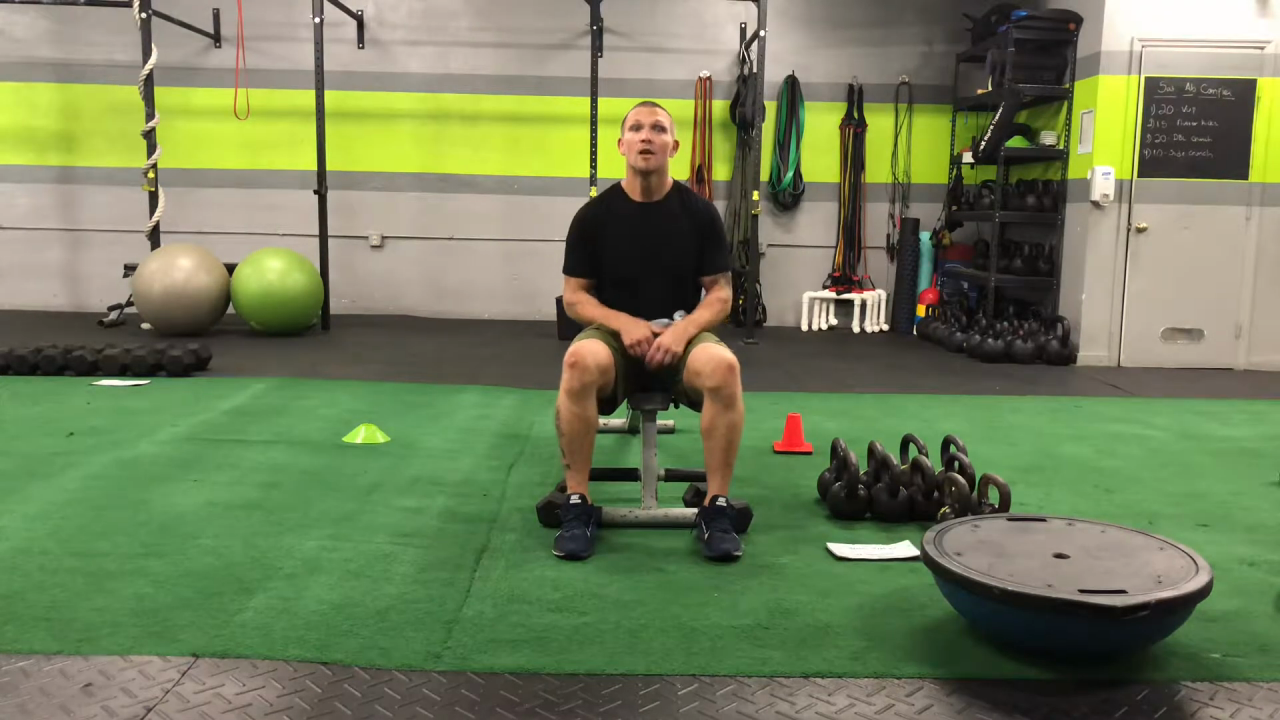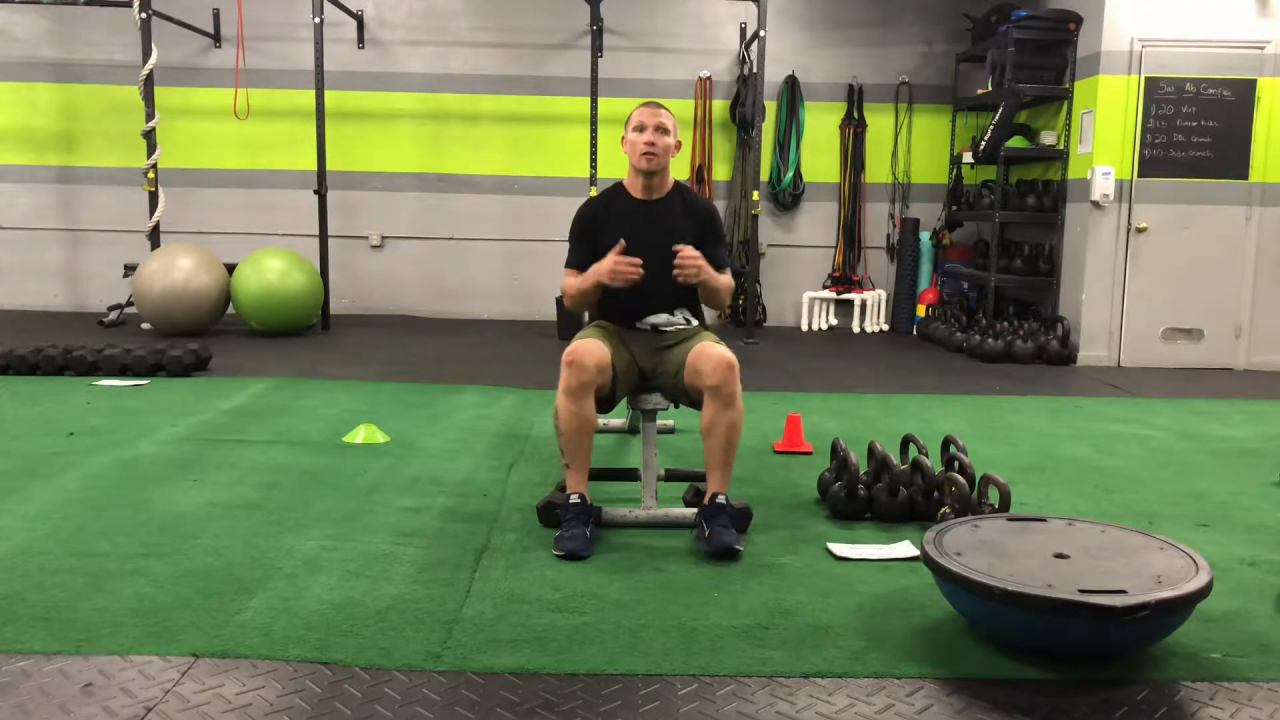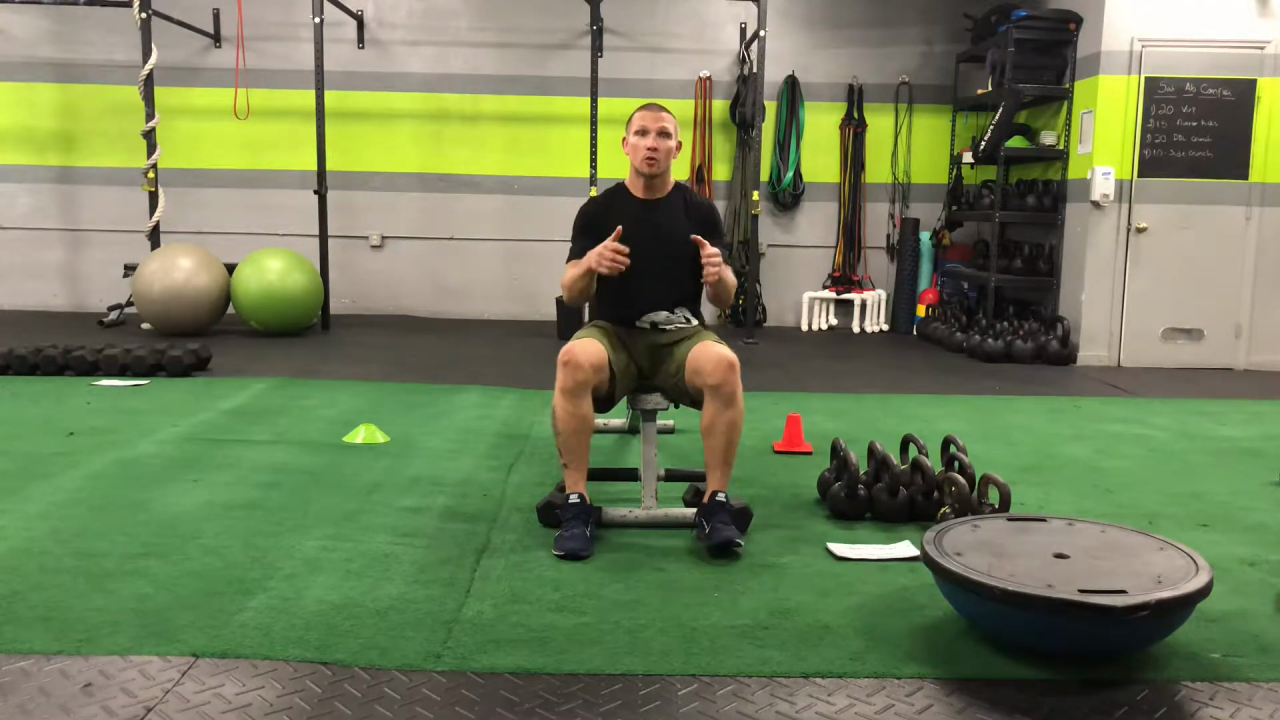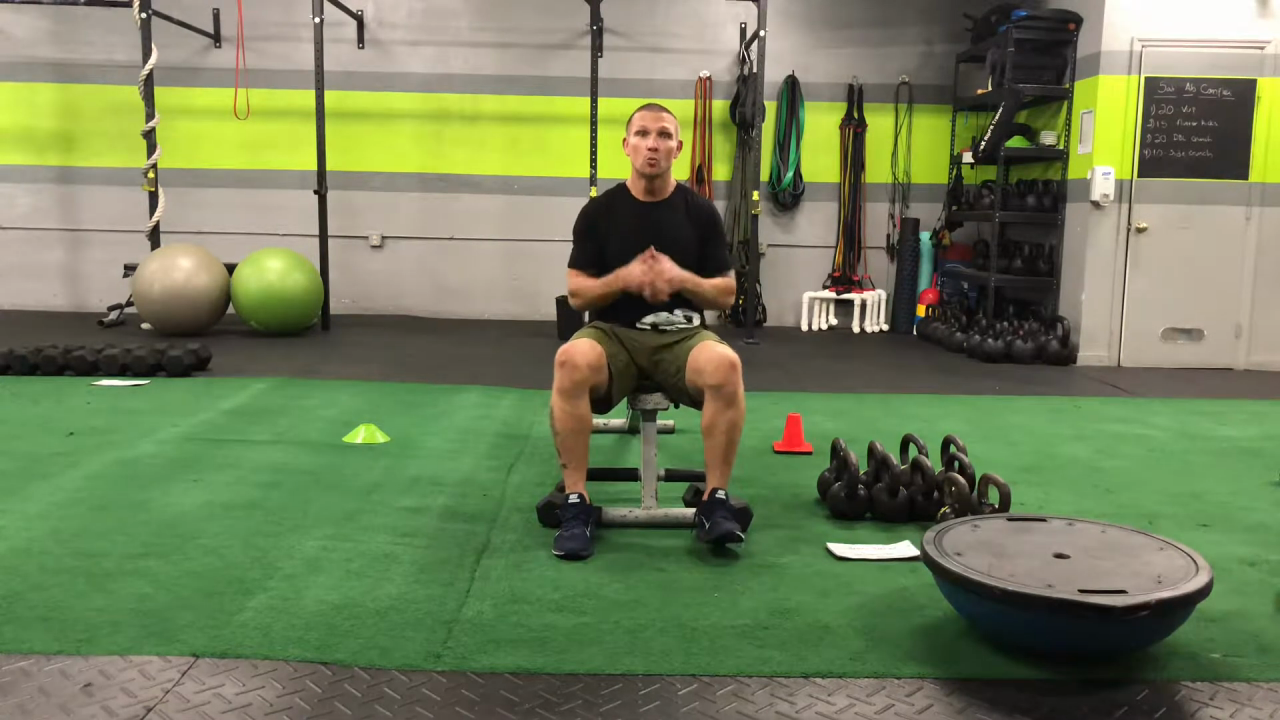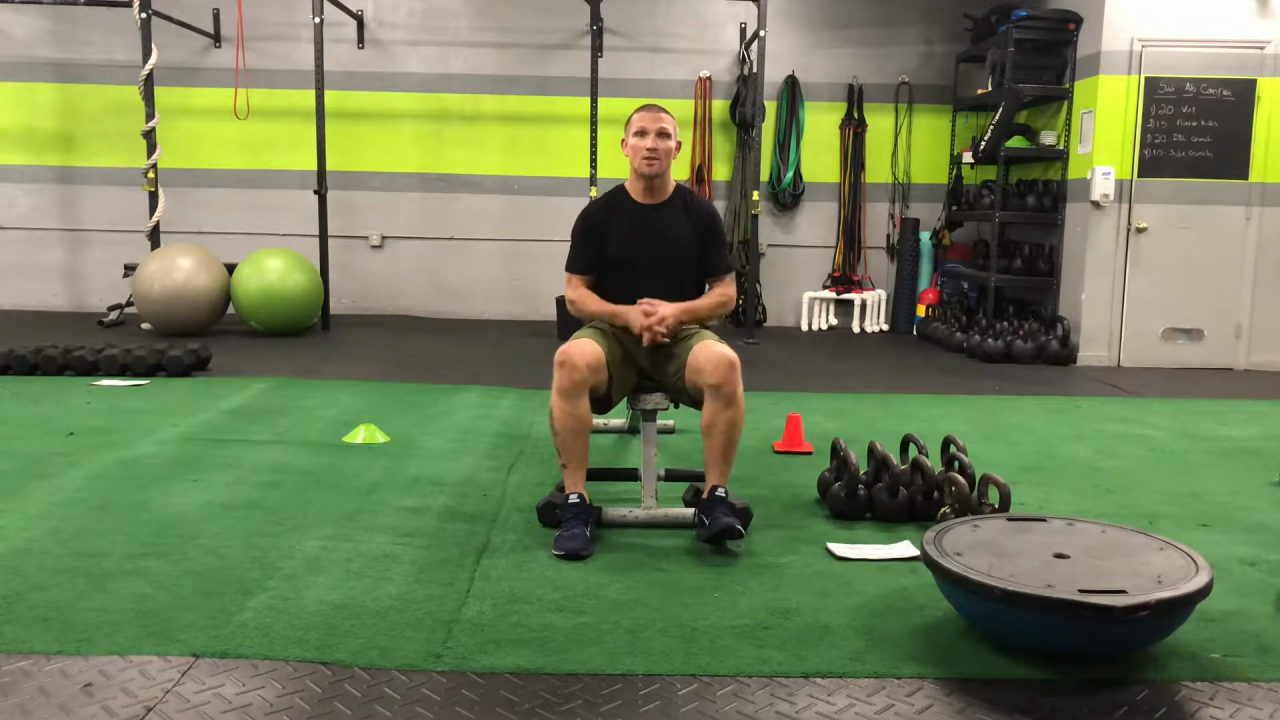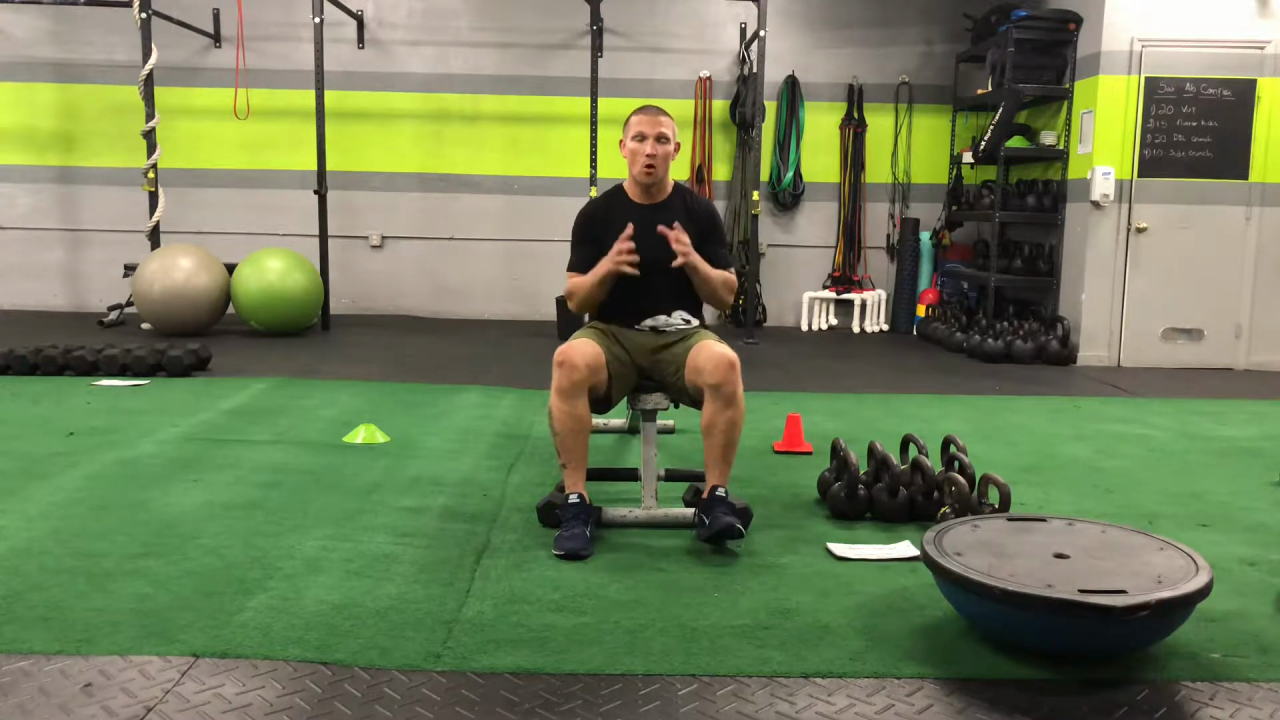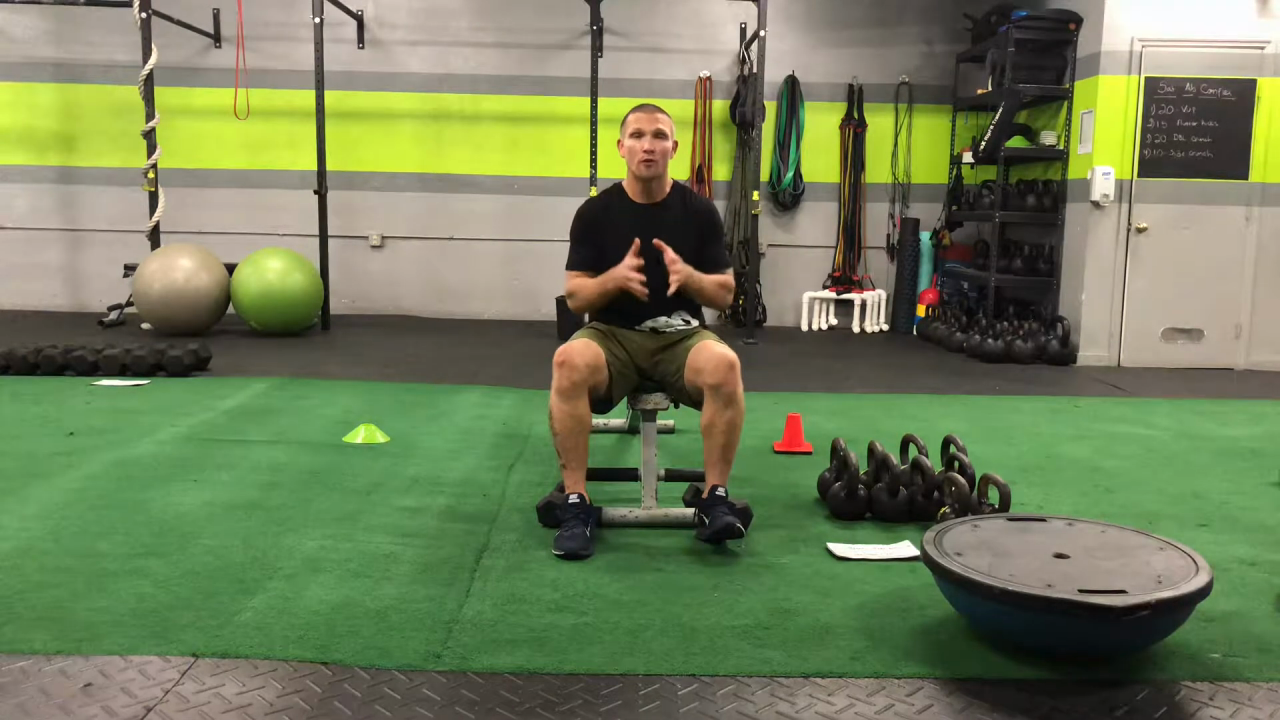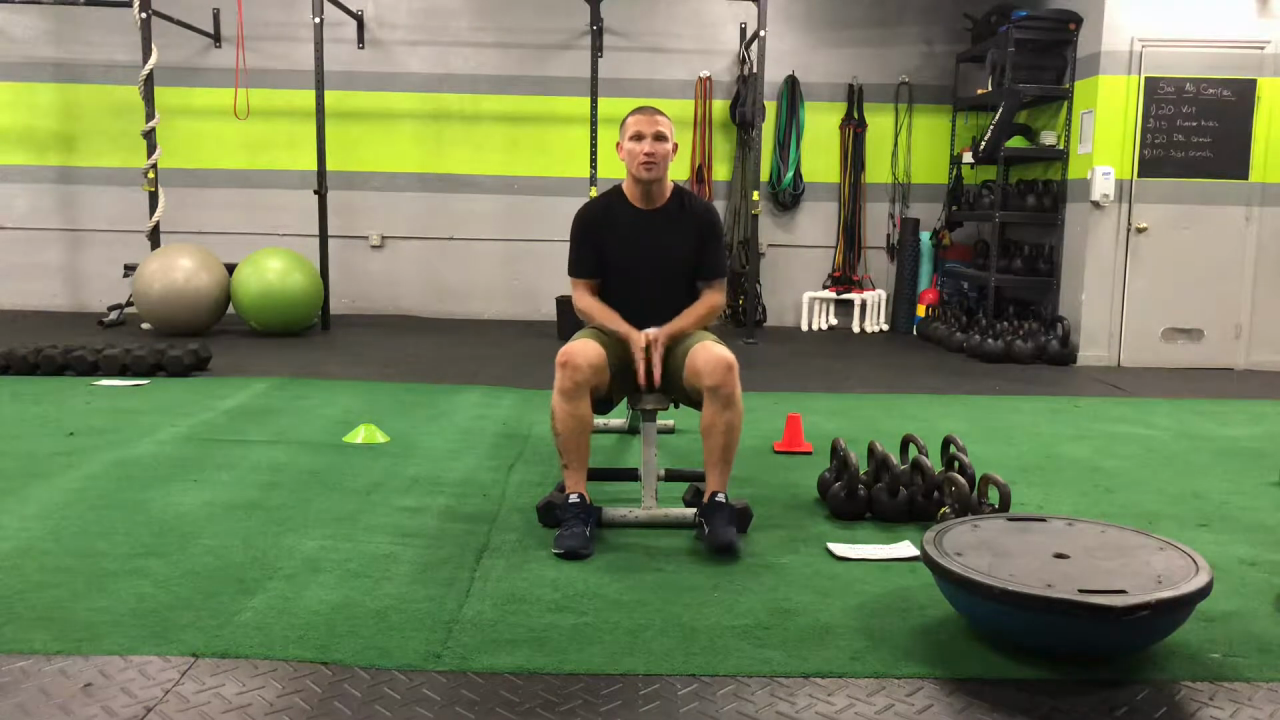
dt=0.2s
person 1, frame 1
left shoulder: (699, 212)
right shoulder: (594, 214)
left elbow: (721, 295)
right elbow: (573, 298)
left wrist: (684, 329)
right wrist: (622, 323)
left hip: (681, 337)
right hip: (615, 334)
left knee: (723, 368)
right knee: (579, 362)
left ankle: (715, 509)
right ankle: (576, 505)
person 1, frame 2
left shoulder: (699, 211)
right shoulder: (596, 211)
left elbow: (722, 299)
right elbow: (572, 299)
left wrist: (707, 277)
right wrist: (597, 275)
left hip: (681, 335)
right hip: (614, 333)
left knee: (724, 367)
right knee: (577, 362)
left ankle: (715, 506)
right ankle: (577, 505)
person 1, frame 3
left shoulder: (699, 211)
right shoulder: (599, 209)
left elbow: (725, 298)
right elbow: (570, 293)
left wrist: (716, 272)
right wrist: (591, 262)
left hip: (681, 335)
right hip: (613, 332)
left knee: (724, 365)
right knee: (573, 361)
left ankle: (715, 504)
right ankle: (576, 503)
person 1, frame 4
left shoulder: (701, 213)
right shoulder: (599, 212)
left elbow: (726, 292)
right elbow: (576, 292)
left wrist: (683, 280)
right wrist: (623, 279)
left hip: (681, 333)
right hip: (614, 331)
left knee: (726, 366)
right knee: (570, 361)
left ankle: (715, 502)
right ankle: (576, 504)
person 1, frame 5
left shoulder: (701, 213)
right shoulder: (598, 214)
left elbow: (726, 296)
right elbow: (575, 298)
left wrist: (678, 311)
right wrist: (626, 314)
left hip: (682, 336)
right hip: (614, 334)
left knee: (725, 365)
right knee: (569, 361)
left ankle: (714, 500)
right ankle: (576, 504)
person 1, frame 6
left shoulder: (699, 212)
right shoulder: (597, 213)
left elbow: (726, 296)
right elbow: (575, 300)
left wrist: (693, 261)
right wrist: (606, 267)
left hip: (681, 335)
right hip: (613, 333)
left knee: (725, 364)
right knee: (568, 361)
left ankle: (714, 500)
right ankle: (576, 503)
person 1, frame 7
left shoulder: (699, 211)
right shoulder: (594, 212)
left elbow: (724, 292)
right elbow: (576, 295)
left wrist: (687, 274)
right wrist: (614, 277)
left hip: (681, 335)
right hip: (613, 333)
left knee: (725, 365)
right knee: (568, 361)
left ankle: (714, 500)
right ankle: (576, 504)
person 1, frame 8
left shoulder: (701, 215)
right shoulder: (594, 215)
left elbow: (714, 297)
right elbow: (582, 295)
left wrist: (663, 335)
right wrist: (631, 336)
left hip: (680, 336)
right hip: (614, 336)
left knee: (722, 366)
right knee: (571, 362)
left ankle: (715, 504)
right ankle: (577, 504)
